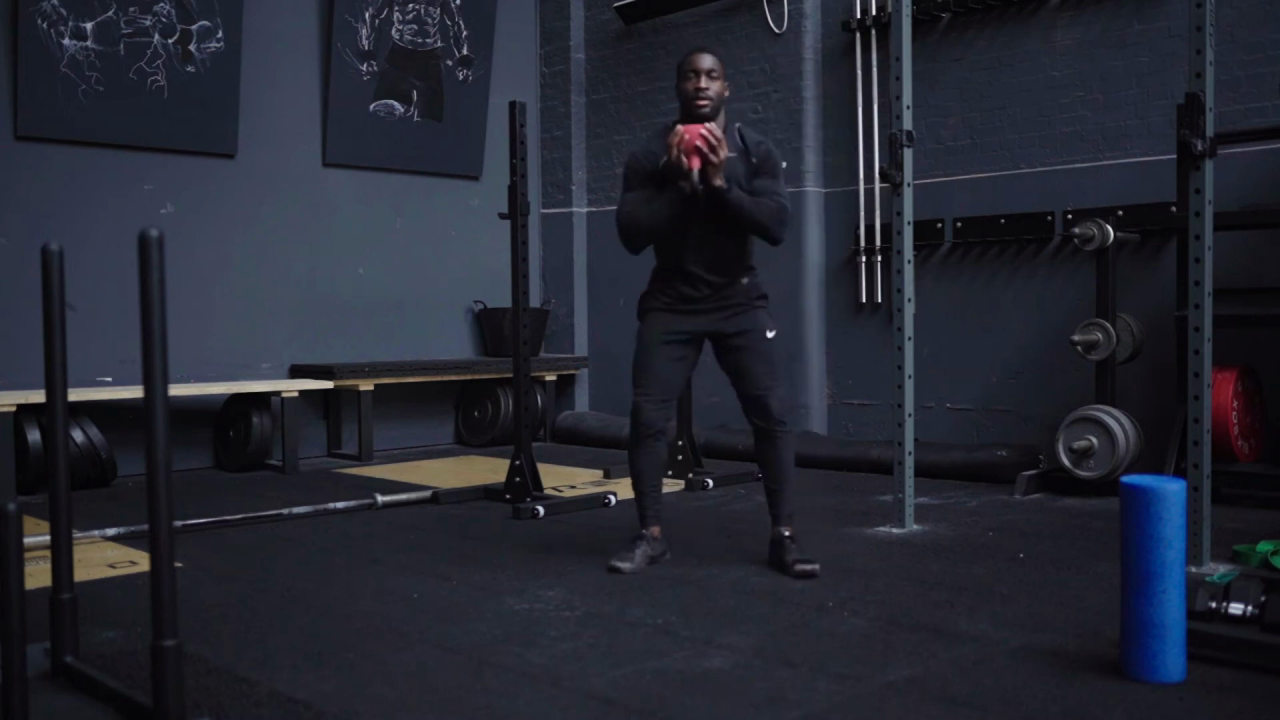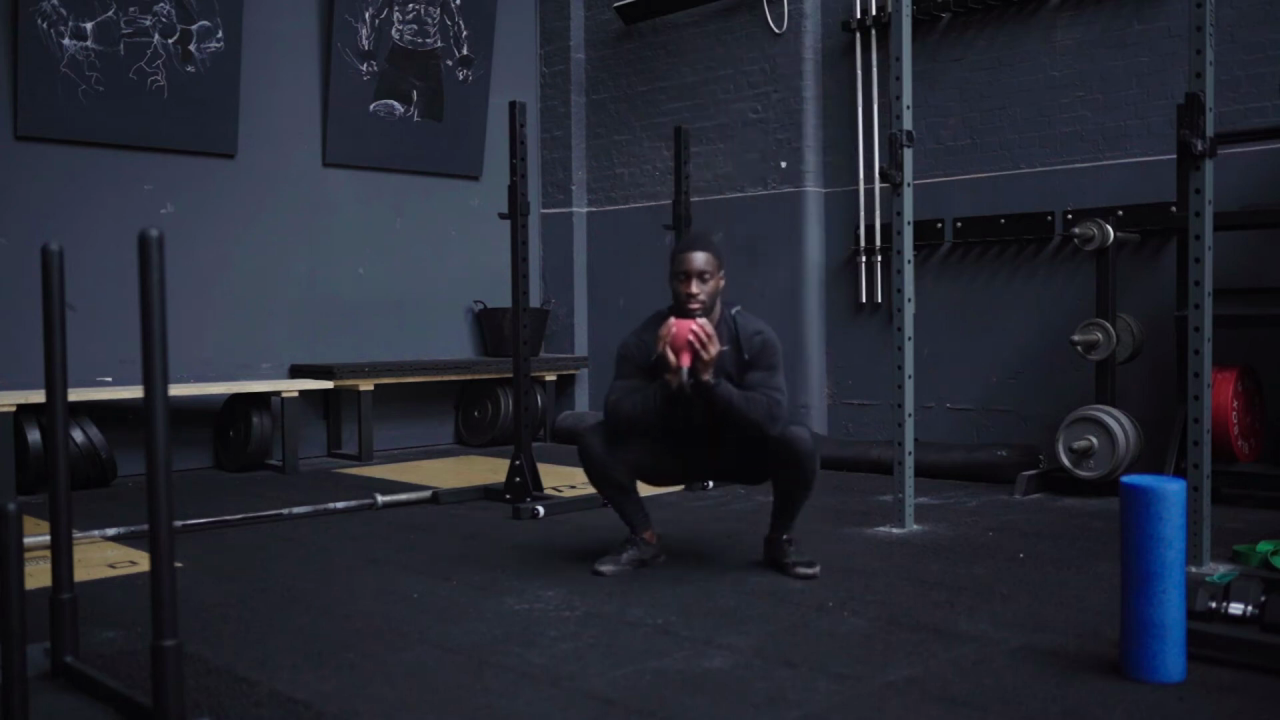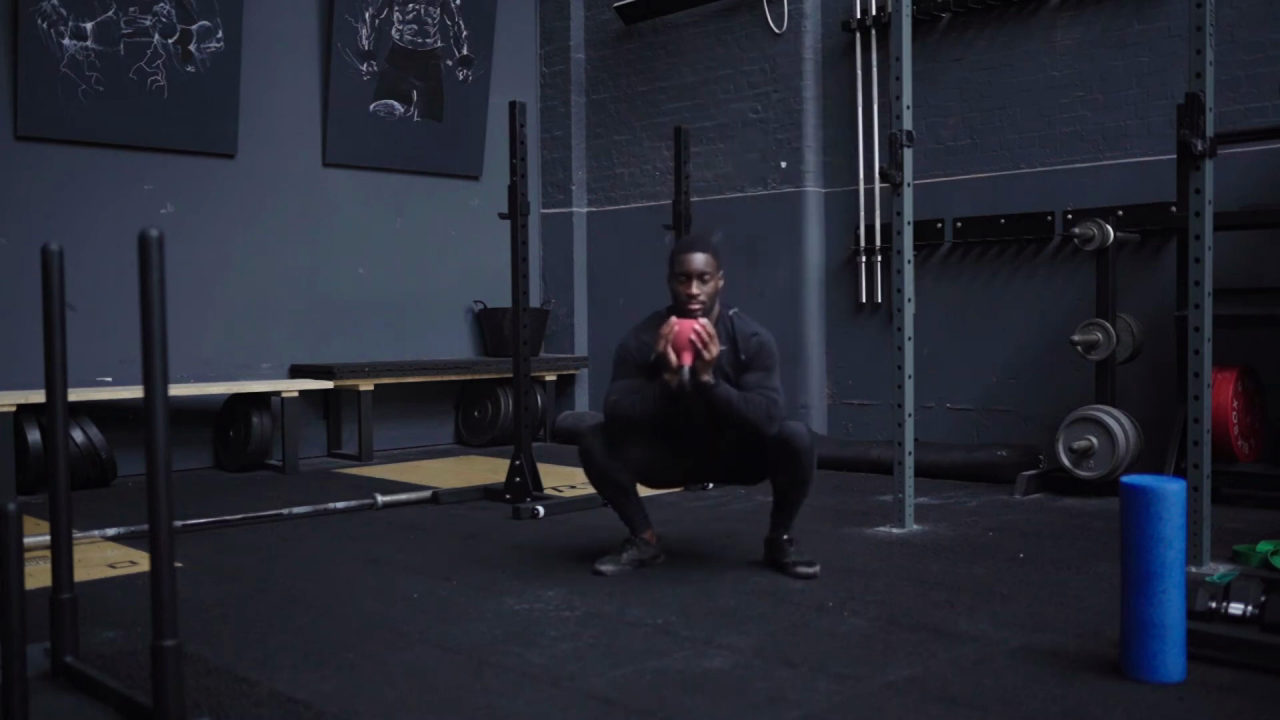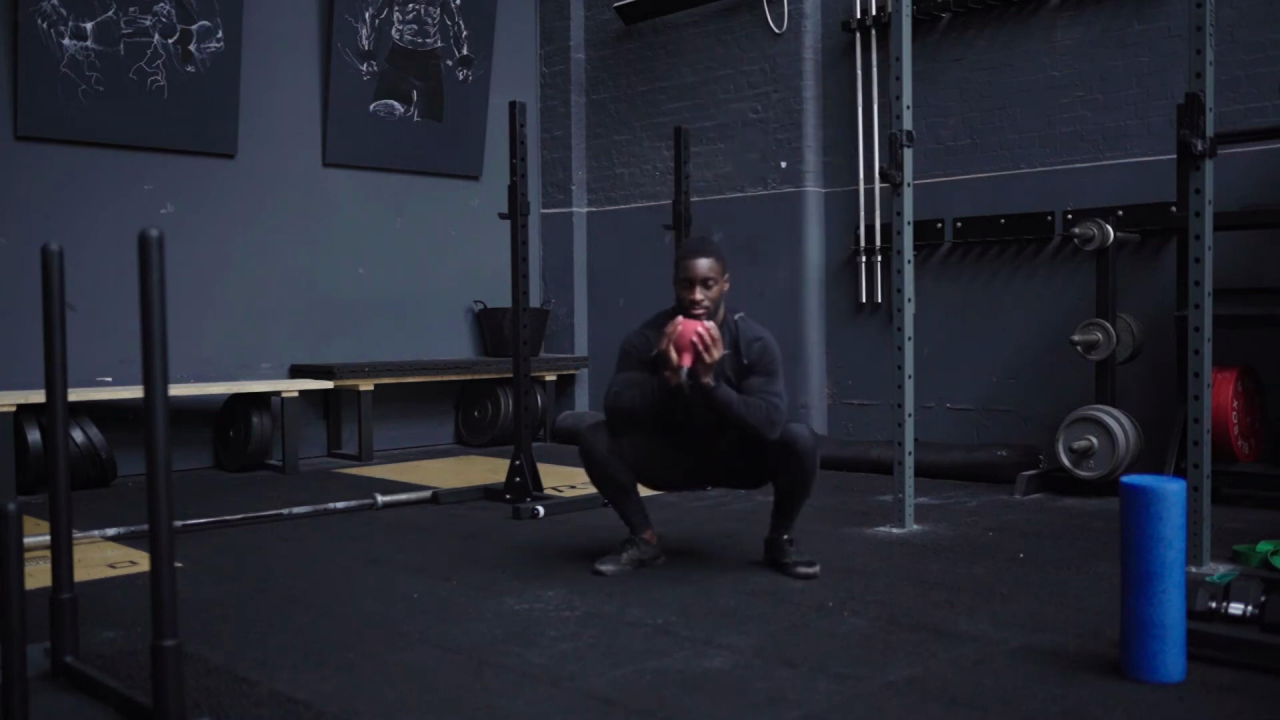
dt=1s
person 1, frame 1
left shoulder: (756, 150)
right shoulder: (649, 154)
left elbow: (776, 226)
right elbow: (631, 236)
left wrist: (721, 184)
right wrist: (680, 187)
left hip: (738, 302)
right hip: (670, 306)
left knee: (770, 412)
right knee: (648, 415)
left ankle: (783, 535)
right ankle: (651, 535)
person 1, frame 2
left shoulder: (755, 337)
right shoulder: (643, 341)
left elbow: (771, 420)
right elbow: (617, 421)
left wrist: (710, 380)
right wrist: (668, 381)
left hip: (738, 449)
right hip: (671, 449)
left knee: (798, 443)
right knee: (596, 444)
left ankle: (779, 541)
right ankle: (644, 539)
person 1, frame 3
left shoulder: (752, 338)
right shoulder: (640, 341)
left elbow: (769, 418)
right elbow: (617, 418)
left wrist: (709, 380)
right wrist: (668, 380)
left hip: (735, 452)
right hip: (670, 455)
left knee: (795, 438)
right knee: (596, 443)
left ankle: (779, 541)
right ankle: (644, 539)
person 1, frame 4
left shoulder: (756, 342)
right shoulder: (644, 339)
left elbow: (770, 423)
right elbow: (616, 413)
left wrist: (709, 382)
right wrist: (667, 377)
left hip: (738, 457)
right hip: (673, 458)
left knee: (799, 440)
right knee: (596, 440)
left ankle: (780, 541)
right ankle: (644, 540)
